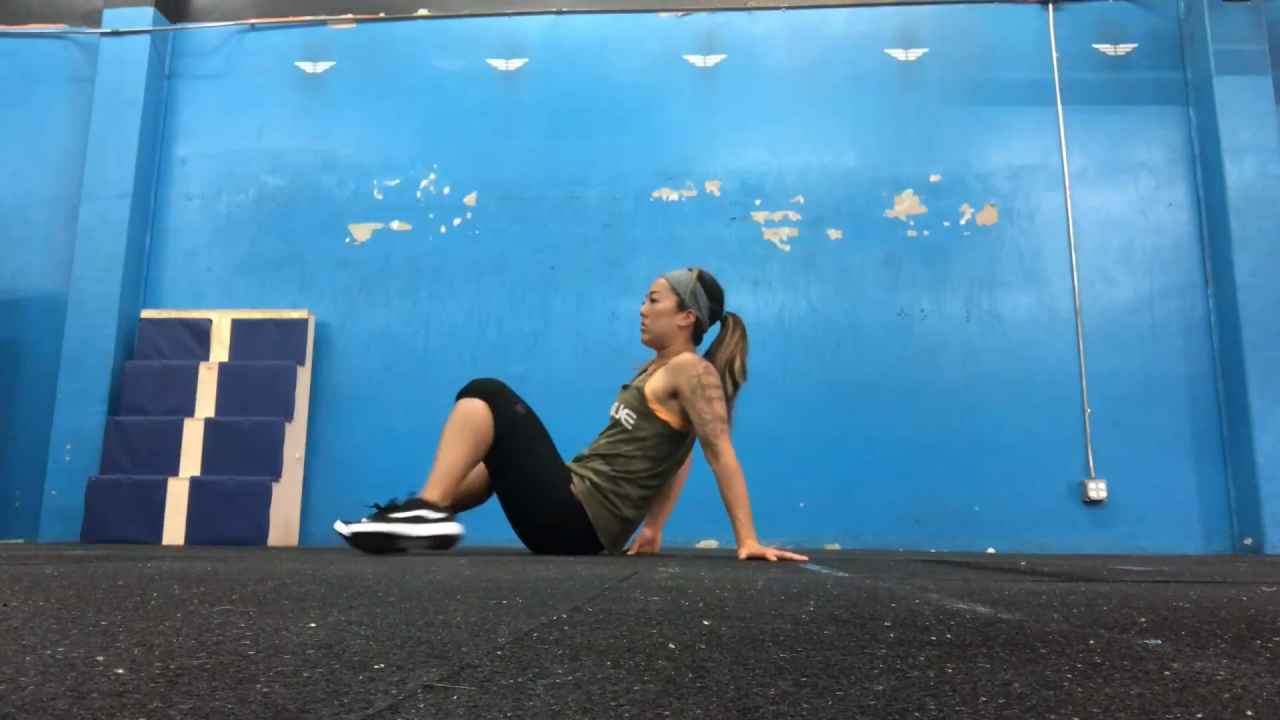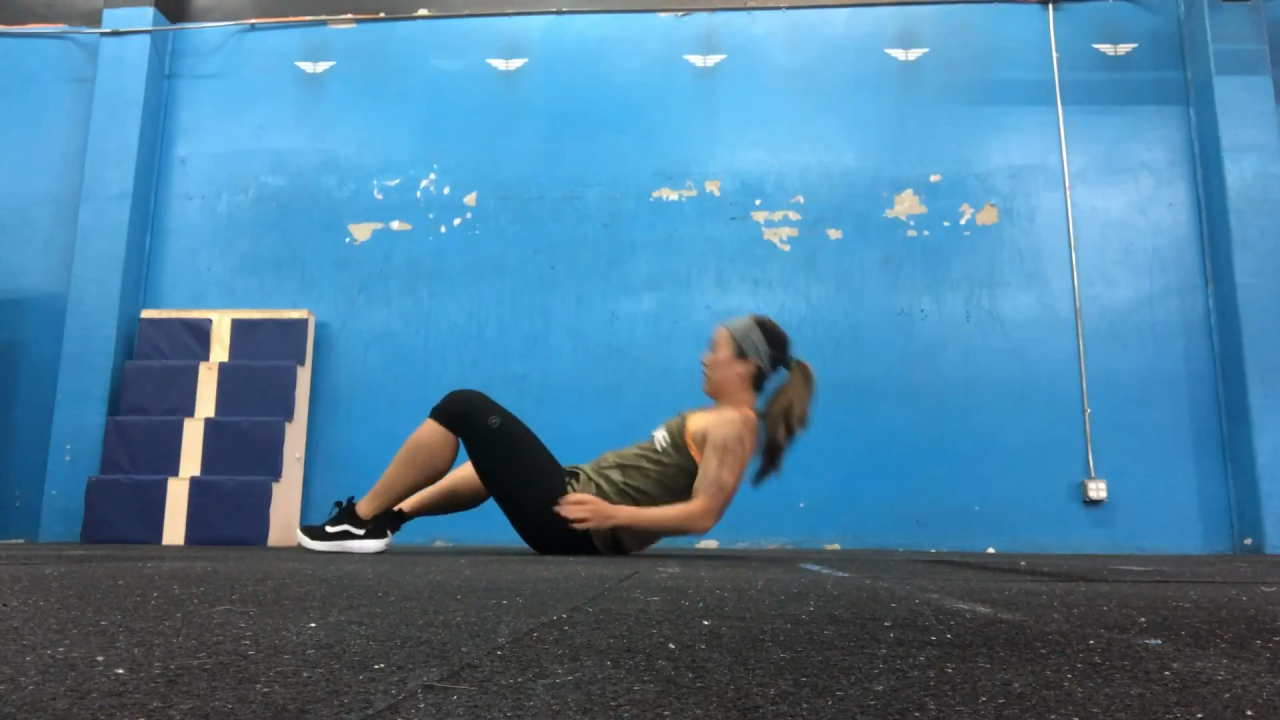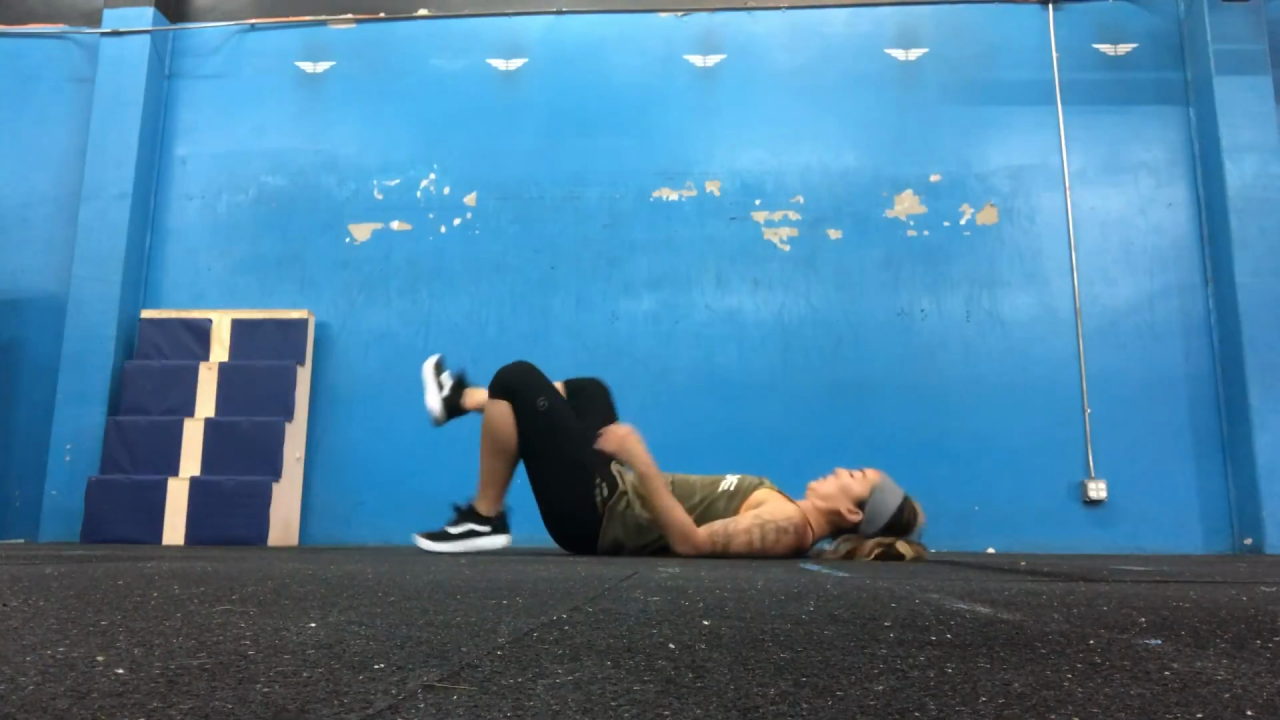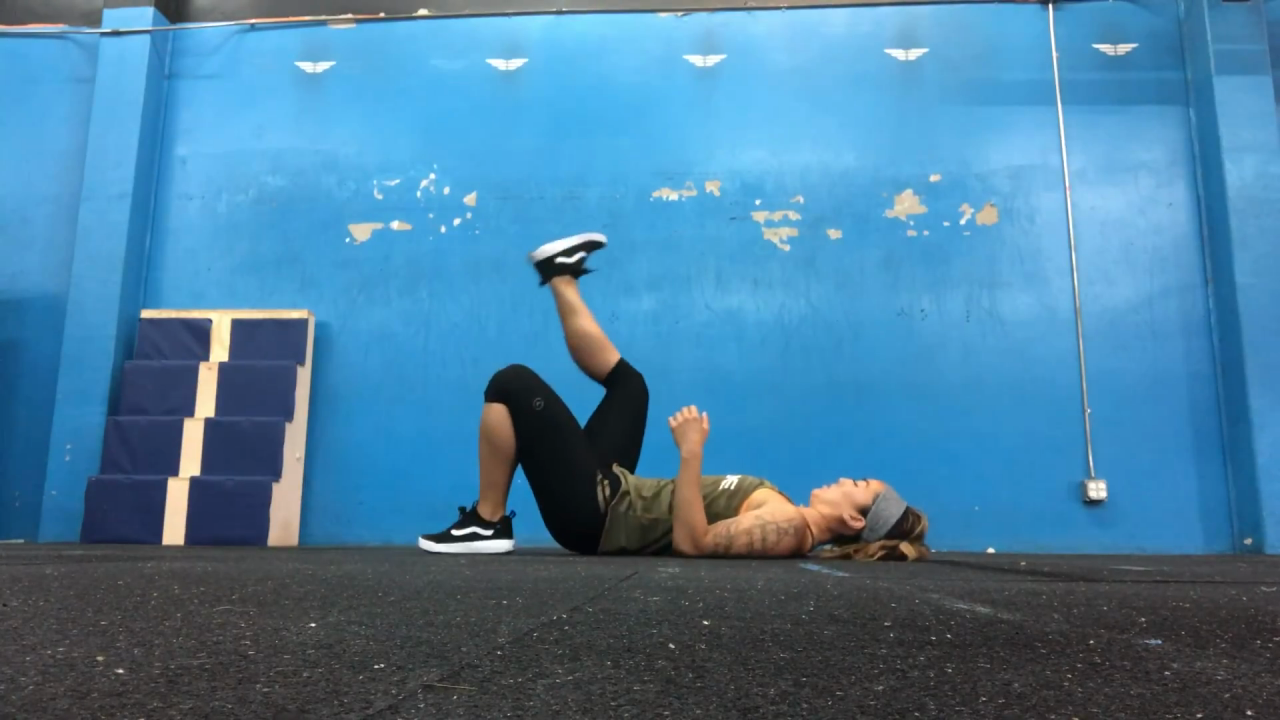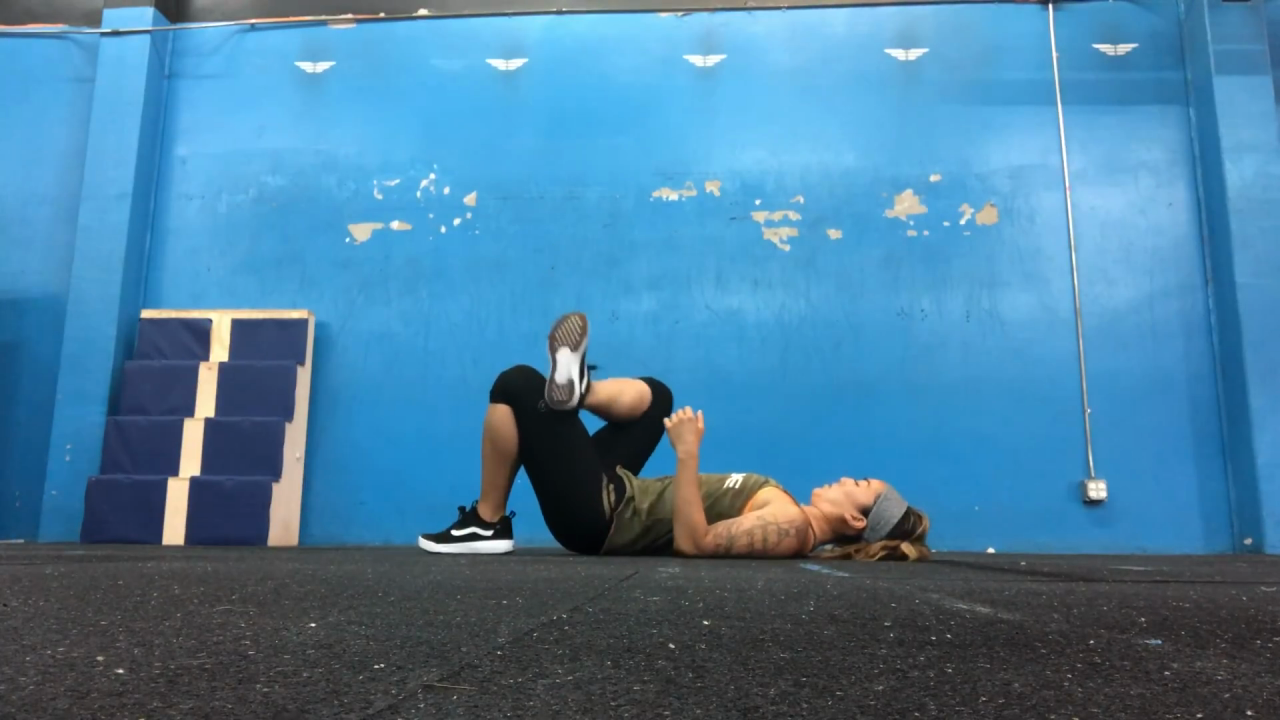
dt=0.5s
person 1, frame 1
left shoulder: (691, 371)
right shoulder: (657, 370)
left elbow: (721, 452)
right elbow: (674, 456)
left wrist: (747, 538)
right wrist: (651, 527)
left hip: (571, 521)
right hip: (577, 521)
left knee: (486, 394)
right knee: (502, 454)
left ankle: (428, 514)
right ankle: (402, 525)
person 1, frame 2
left shoulder: (734, 425)
right shoulder: (724, 419)
left elbow: (701, 514)
right elbow: (684, 489)
left wrist: (613, 515)
left hip: (571, 523)
right hip: (584, 496)
left knee: (463, 408)
right knee: (493, 460)
left ankle: (362, 522)
right ankle: (396, 513)
person 1, frame 3
left shoulder: (788, 528)
right shoulder: (791, 514)
left elbow: (687, 540)
left wrist: (643, 464)
left hip: (594, 514)
right hip: (610, 498)
left knee: (519, 377)
right knee: (587, 391)
left ankle: (484, 522)
right ankle: (460, 400)
person 1, frame 4
left shoulder: (788, 531)
right shoulder: (790, 519)
left elbow: (691, 541)
left wrist: (690, 453)
left hip: (593, 515)
right hip: (611, 496)
left knee: (512, 383)
right knee: (627, 381)
left ankle: (487, 524)
right ankle: (562, 279)
person 1, frame 5
left shoulder: (791, 529)
right shoulder: (792, 517)
left elbow: (692, 541)
left wrist: (687, 453)
left hip: (595, 517)
right hip: (612, 497)
left knee: (516, 384)
right knee: (654, 395)
left ankle: (485, 525)
right ankle: (574, 388)
